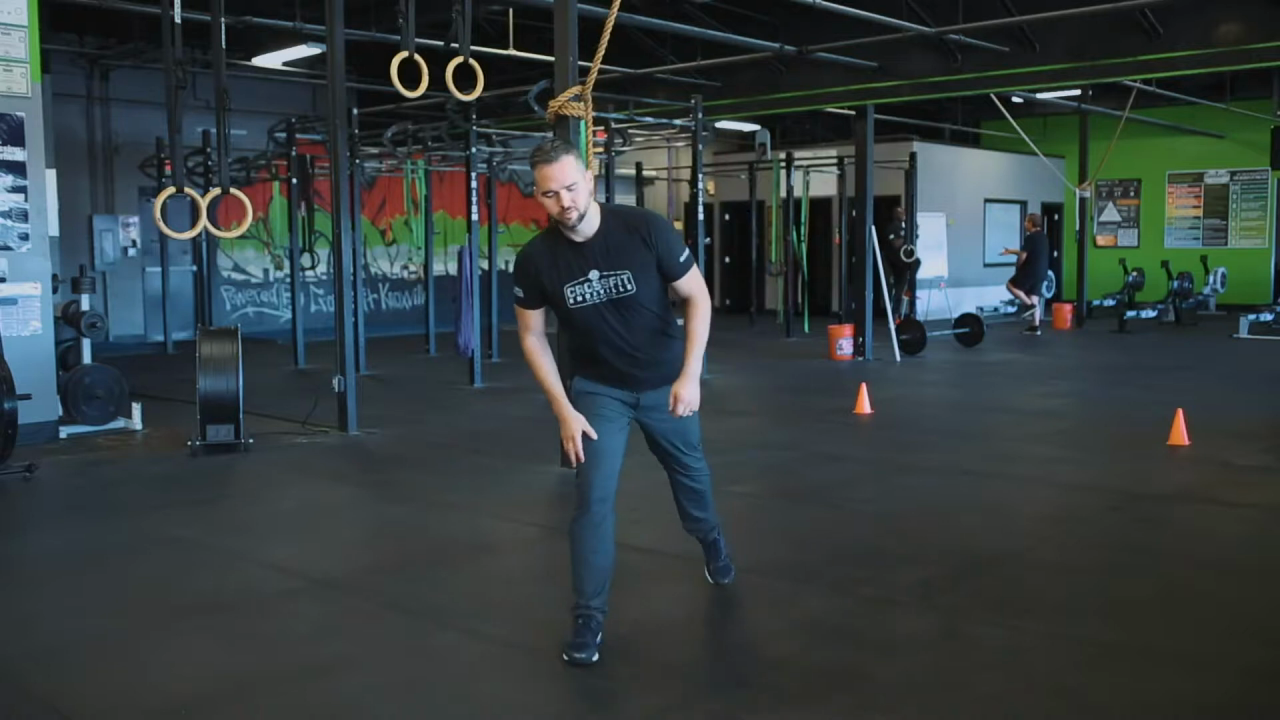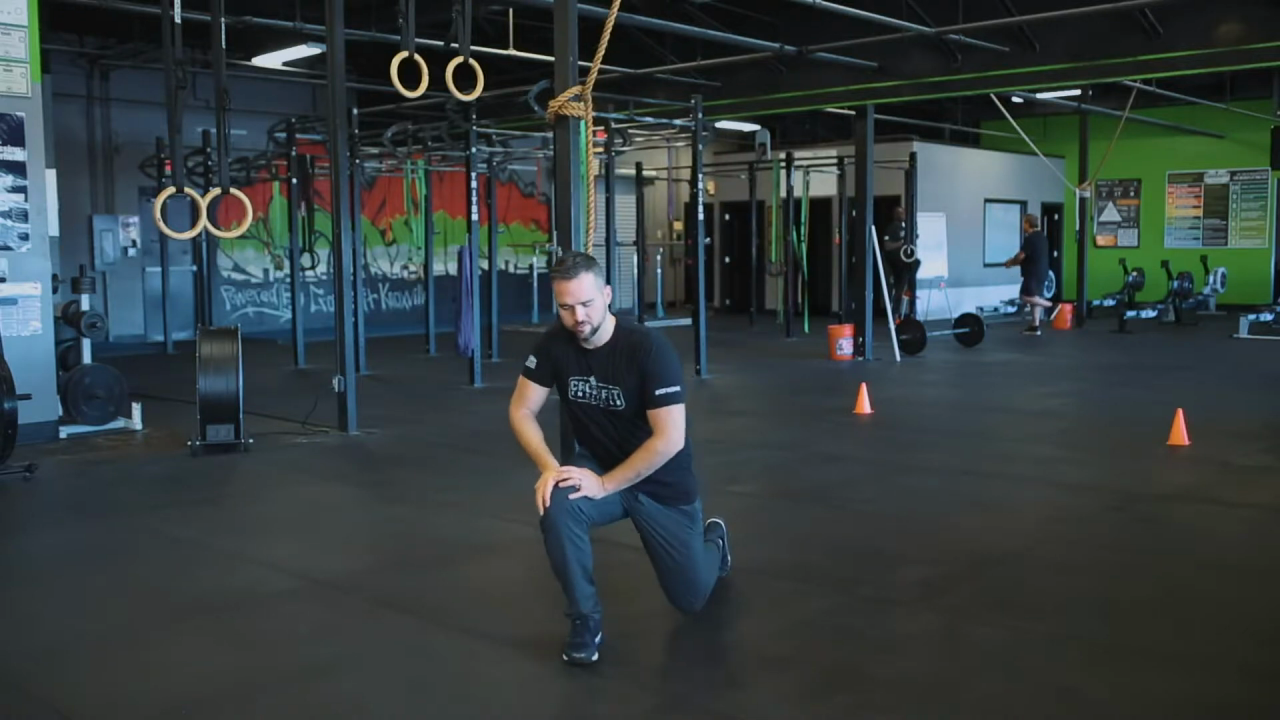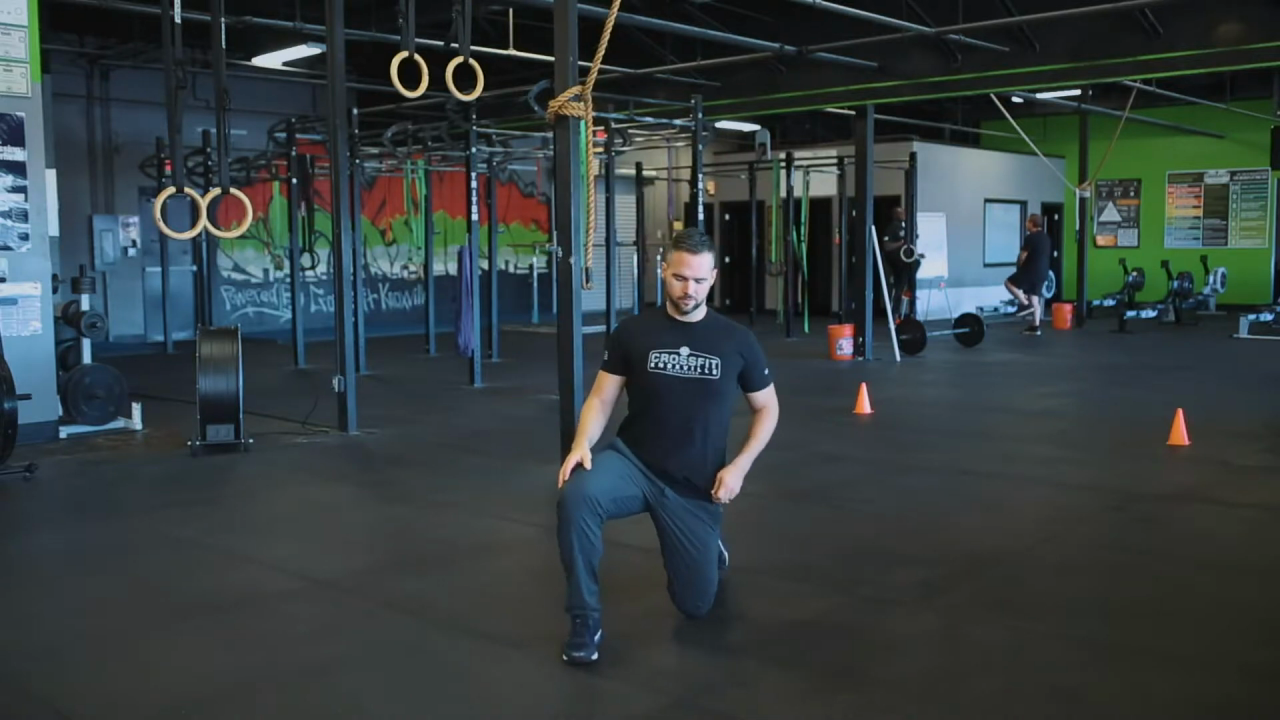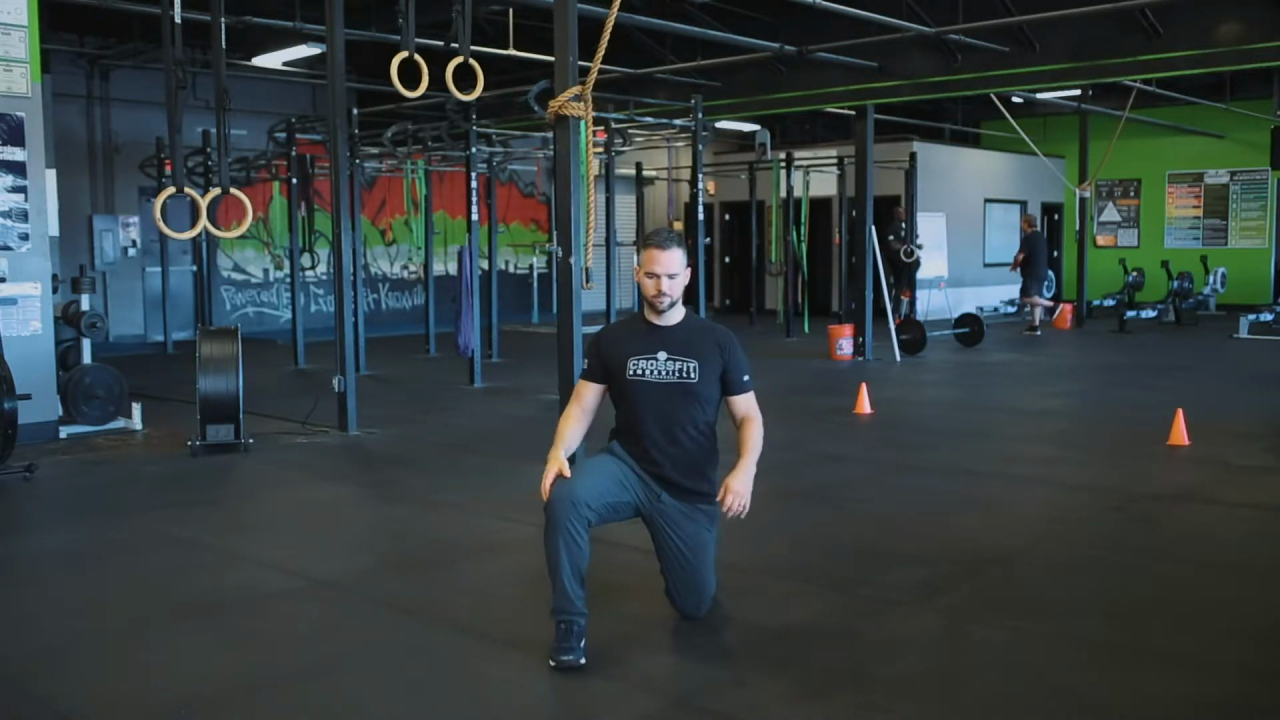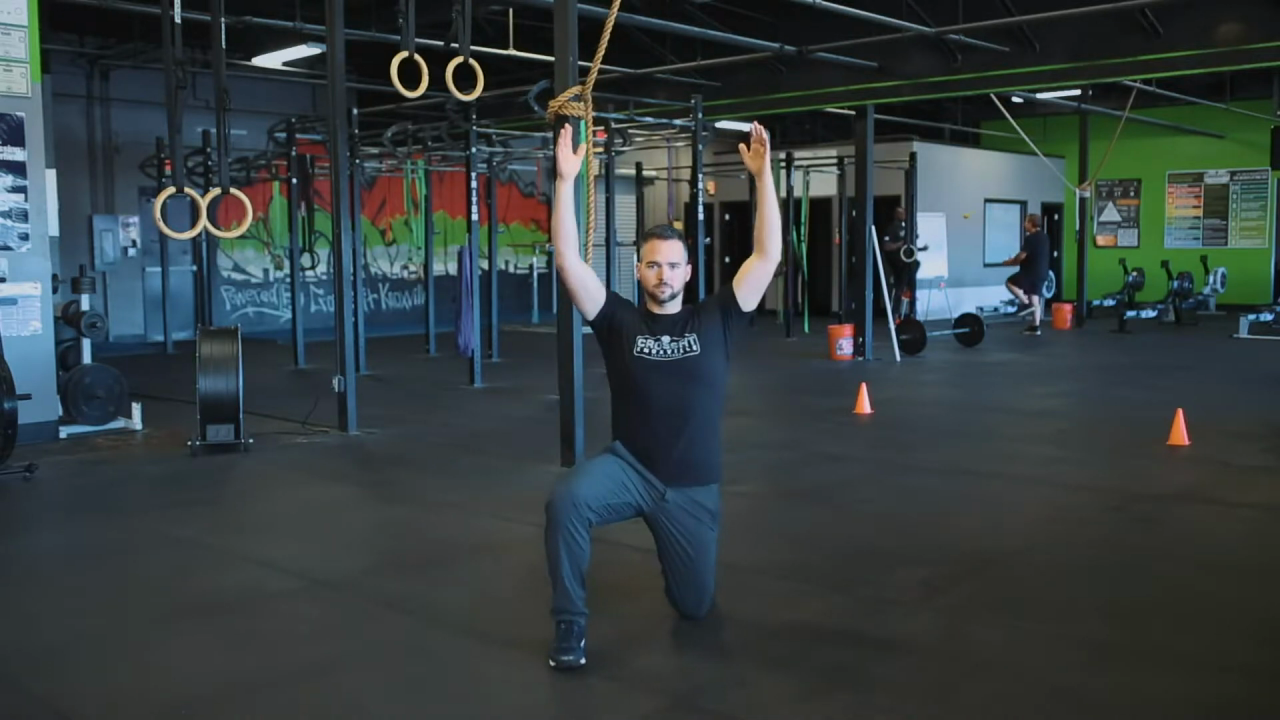
dt=1s
person 1, frame 1
left shoulder: (646, 228)
right shoulder: (534, 259)
left elbow: (697, 296)
right elbow: (532, 336)
left wrist: (691, 375)
right wrist: (563, 409)
left hip: (666, 381)
right hip: (598, 387)
left knee: (688, 467)
right knee: (594, 496)
left ankle: (711, 541)
right ankle: (588, 616)
person 1, frame 2
left shoulder: (650, 350)
right shoulder: (553, 345)
left elbow: (670, 439)
right elbow: (521, 411)
left wrist: (605, 485)
right wrist: (549, 467)
left hip: (662, 483)
right hip: (597, 467)
left knee: (690, 596)
right knee: (556, 507)
left ankle: (712, 537)
right ankle: (584, 619)
person 1, frame 3
left shoulder: (737, 340)
right shoulder: (633, 331)
left elbow: (767, 408)
right elbow: (601, 399)
left wrist: (739, 465)
right wrist: (580, 445)
left hip: (695, 484)
right hip: (632, 461)
left knee: (695, 604)
right knee: (575, 495)
left ankle: (708, 546)
right ankle: (584, 620)
person 1, frame 4
left shoulder: (717, 342)
right shoulder: (612, 340)
left elbow: (748, 416)
right elbow: (581, 408)
left wrist: (746, 467)
right wrist: (558, 451)
left hip: (689, 487)
right hip: (626, 466)
left knee: (695, 606)
right knee: (564, 500)
left ankle: (681, 553)
right ankle: (569, 624)
person 1, frame 5
left shoulder: (716, 322)
right shoulder: (619, 322)
left elbow: (768, 256)
right elbow: (568, 259)
left wrist: (762, 175)
right wrist: (565, 179)
left hip: (692, 487)
right hip: (627, 466)
left knee: (694, 606)
right knee: (565, 502)
left ankle: (674, 551)
right ankle: (570, 624)
